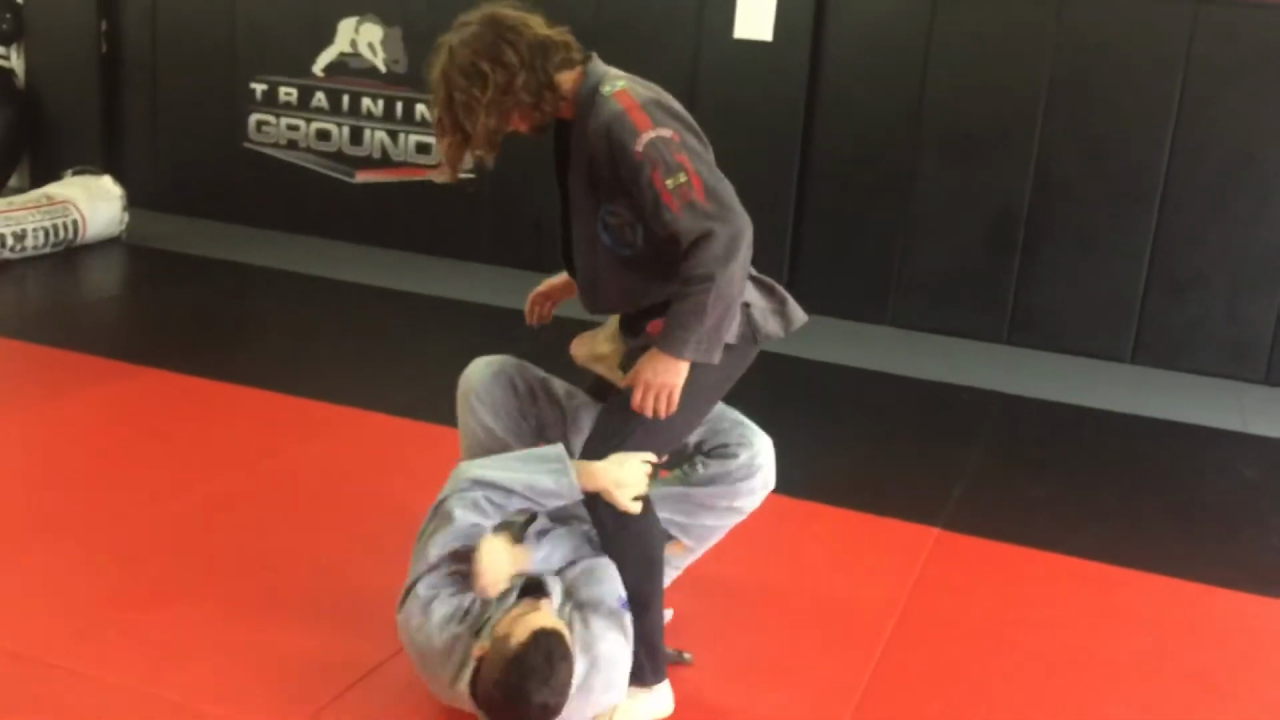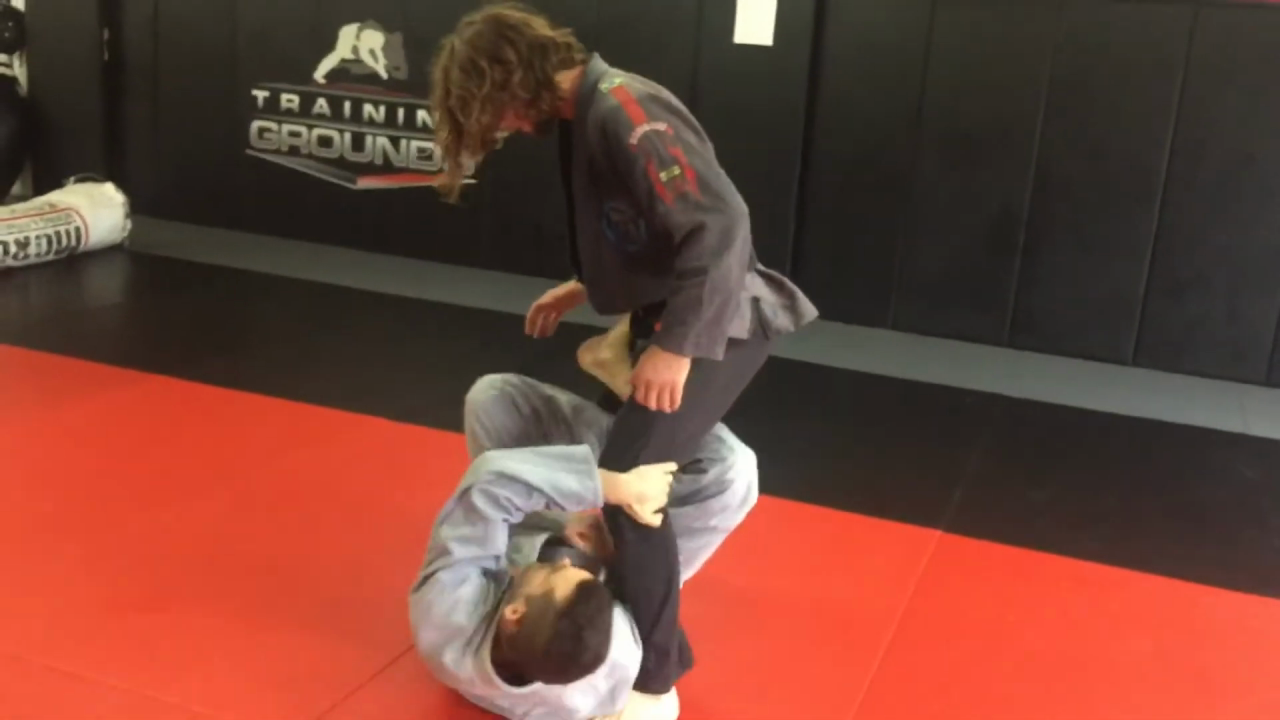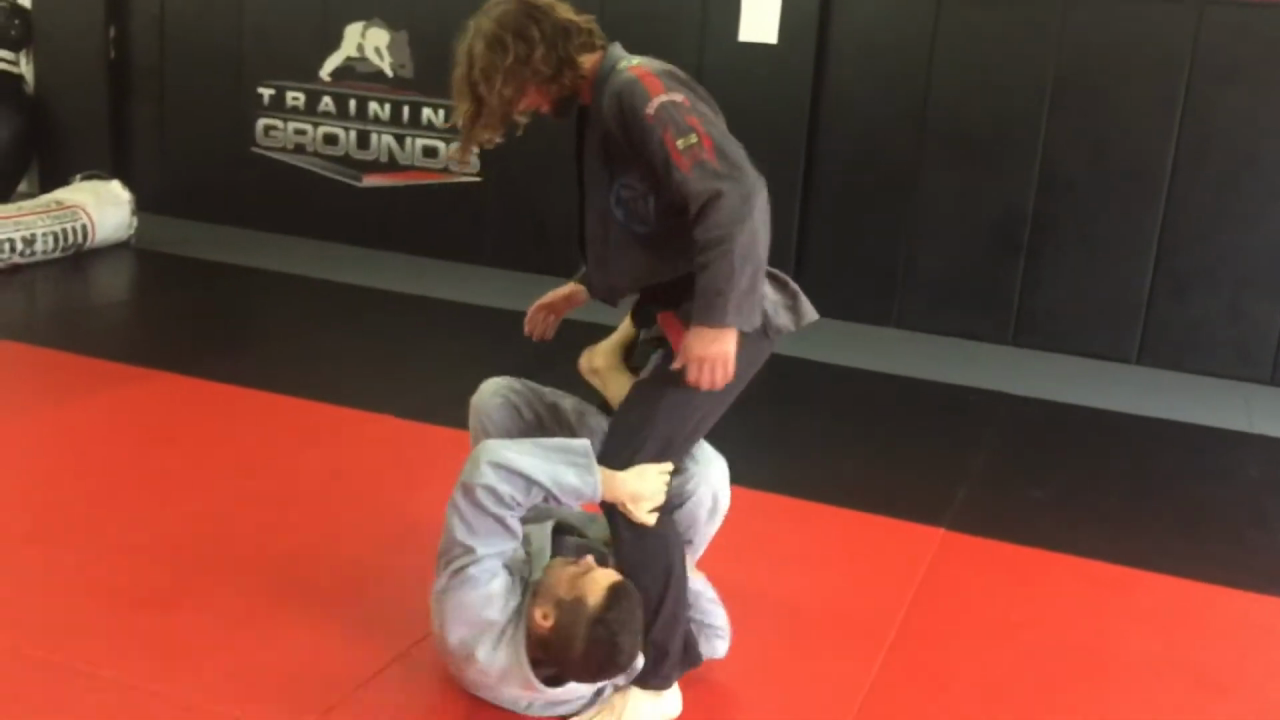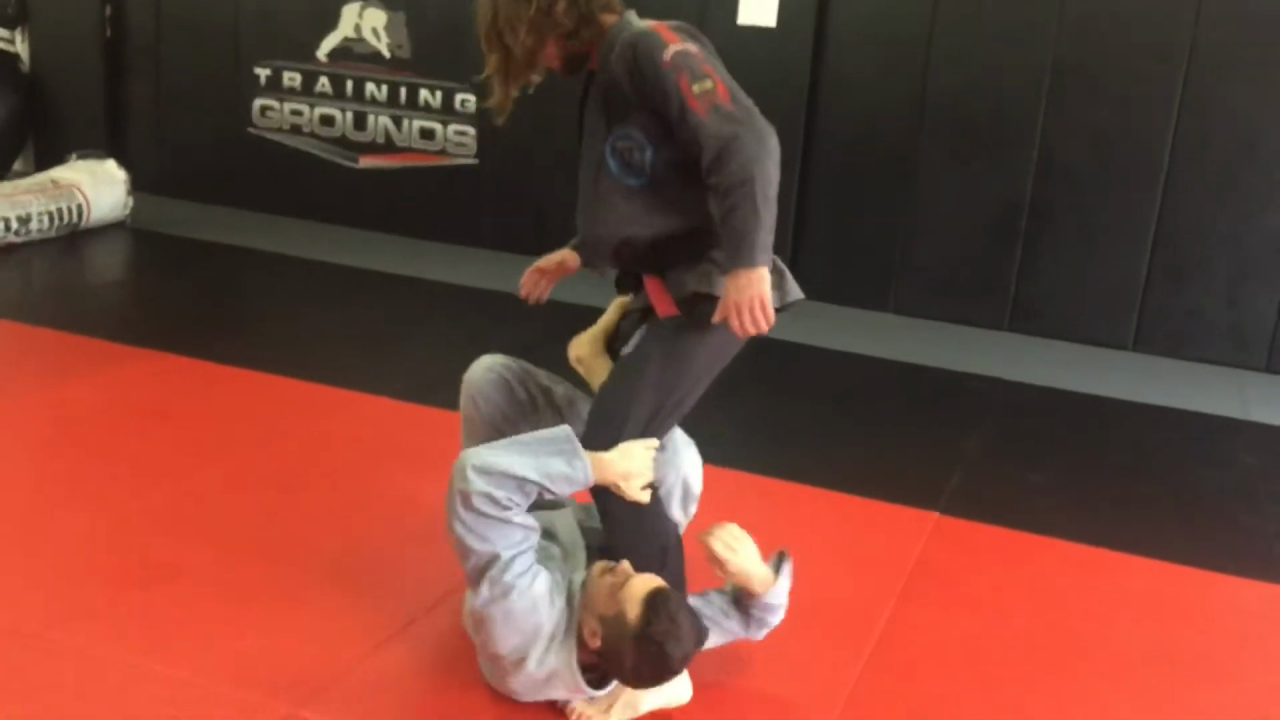
dt=0.2s
person 1, frame 1
left shoulder: (626, 118)
right shoulder: (585, 108)
left elbow: (722, 232)
left wrist: (675, 349)
right wrist: (578, 278)
left hip: (708, 325)
right hip: (665, 316)
right knee: (609, 466)
right ankle: (627, 603)
person 1, frame 2
left shoulder: (625, 114)
right shoulder: (586, 112)
left elbow: (719, 227)
left wrist: (678, 347)
right wrist: (585, 285)
left hip: (715, 327)
right hip: (678, 319)
left knee: (628, 478)
right knee: (627, 471)
left ankle: (651, 679)
right ankle: (646, 628)
person 1, frame 3
left shoulder: (644, 93)
right shoulder: (602, 103)
left elbow: (735, 199)
left wrist: (718, 321)
right wrist: (586, 287)
left hip: (721, 326)
right hip: (681, 314)
left knee: (626, 471)
right knee: (631, 467)
left ankle: (654, 673)
right ankle: (660, 640)
person 1, frame 4
left shoulder: (656, 49)
right shoulder: (615, 64)
left elbow: (746, 144)
left wrist: (746, 263)
right wrist: (581, 254)
left hip: (710, 291)
right hip: (678, 286)
left knee: (611, 447)
right knee: (625, 442)
person 2, frame 1
left shoulder: (426, 631)
right shoulder: (598, 669)
left elbow: (467, 489)
right elbow: (593, 561)
left wrist: (586, 475)
right wrist: (516, 555)
left knee: (489, 377)
right knee: (747, 458)
person 2, frame 2
left shoulder: (443, 617)
right shoulder: (614, 658)
left elbow: (491, 477)
left wrist: (614, 486)
right wrist: (615, 555)
left knee: (493, 395)
right knee: (730, 472)
person 2, frame 3
left shoulder: (473, 610)
right shoulder: (622, 657)
left elbow: (489, 466)
right elbow: (712, 640)
left wrist: (612, 484)
left hip: (522, 560)
left knee: (497, 397)
right knee: (703, 478)
right ankle: (626, 389)
person 2, frame 4
left shoulder: (521, 613)
right shoulder: (662, 641)
left elbow: (479, 474)
right elbow: (748, 616)
left wrist: (599, 465)
right wrist: (759, 576)
left hip: (515, 531)
right hip: (589, 542)
left knee: (491, 376)
right knee: (671, 461)
right ankle: (599, 367)
